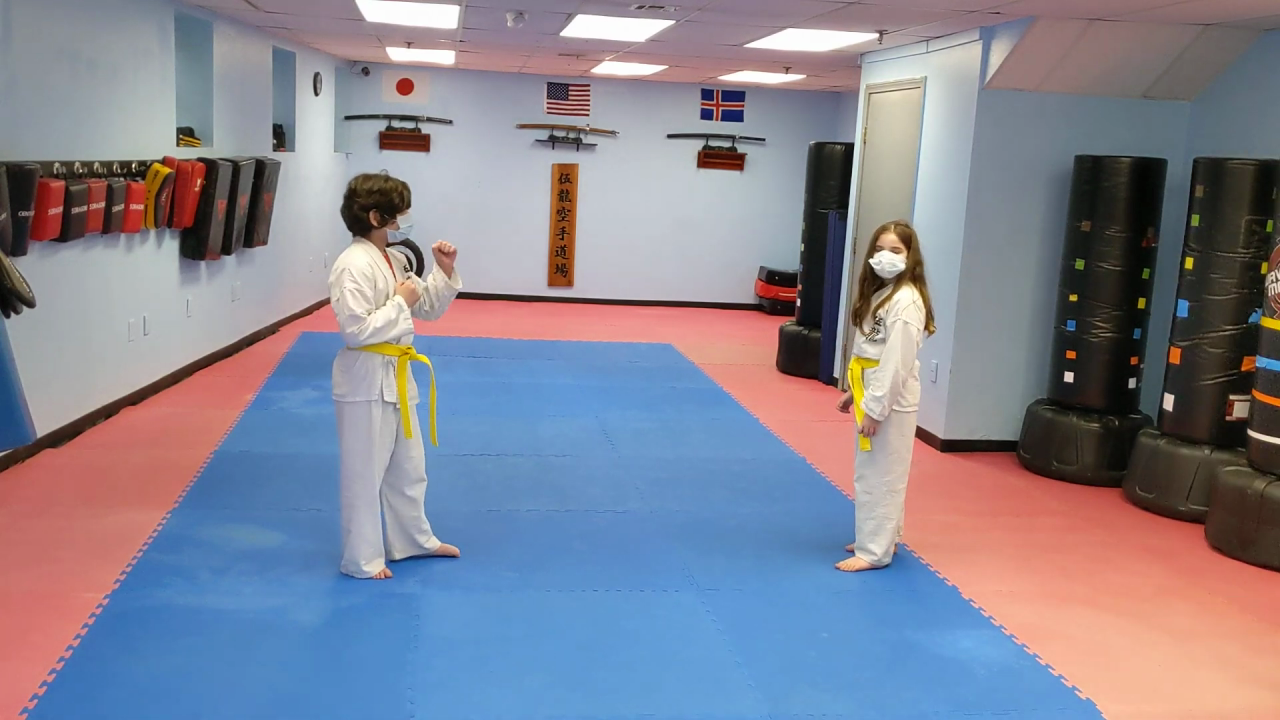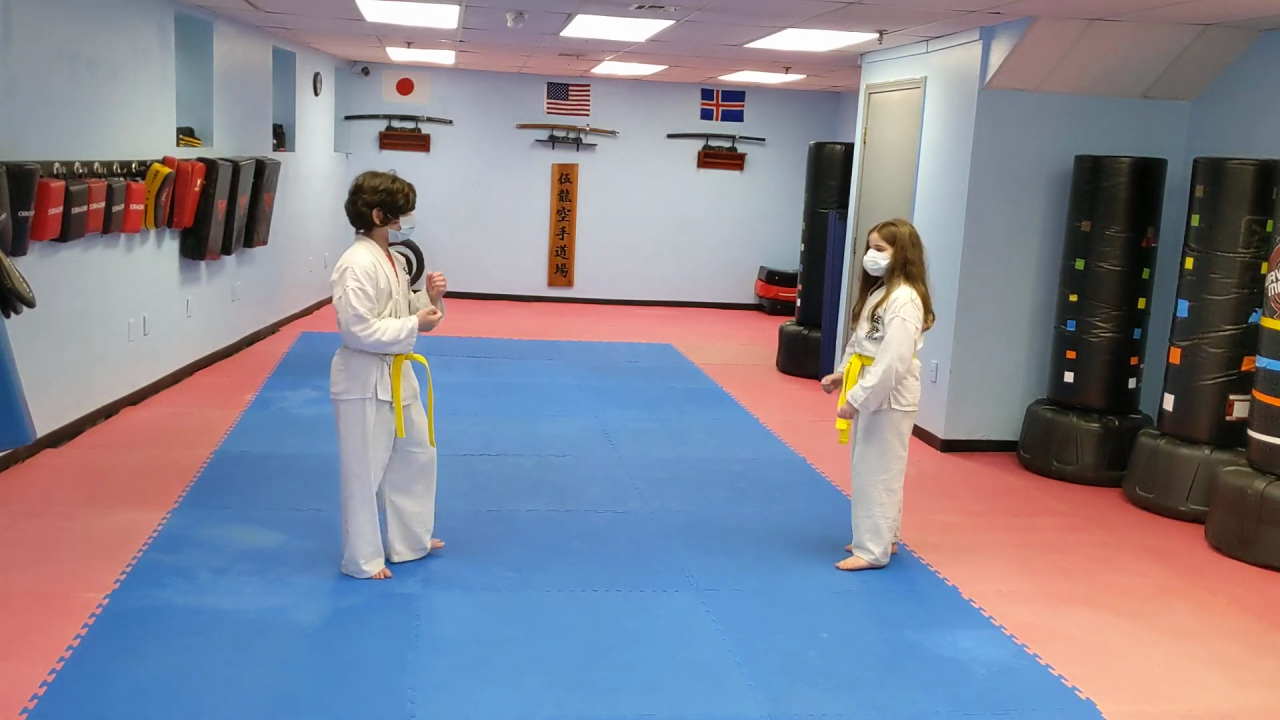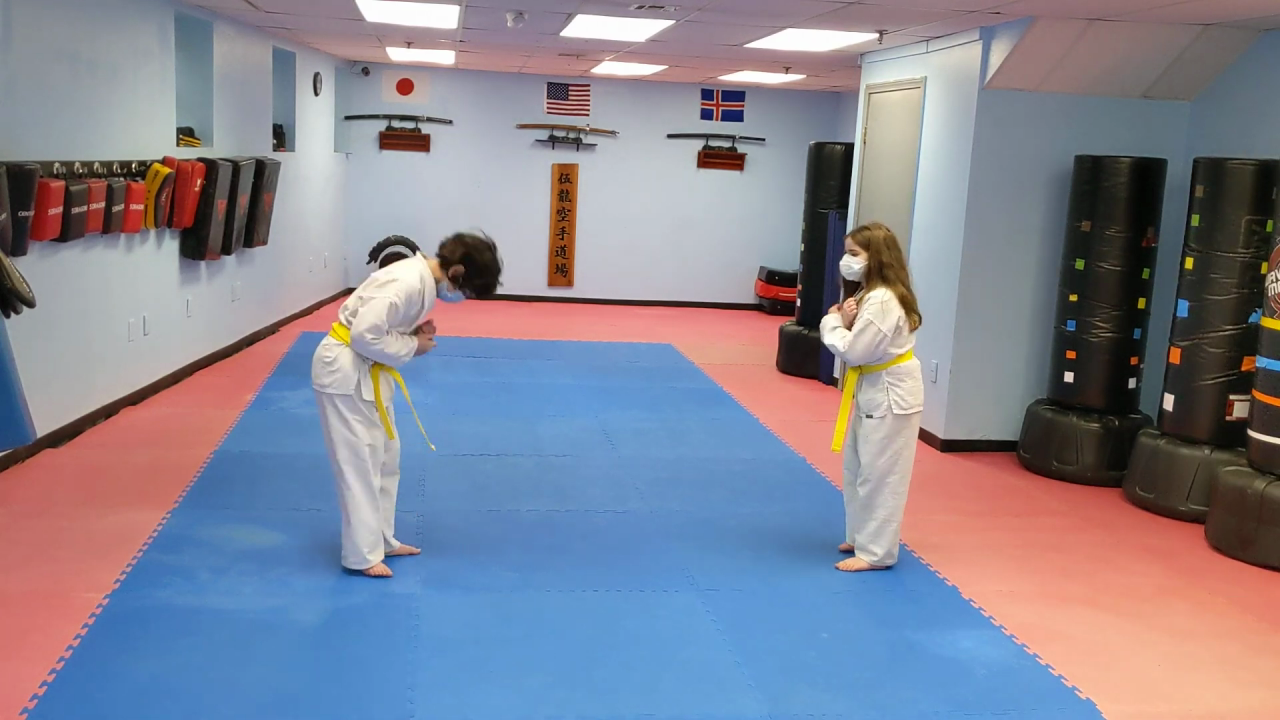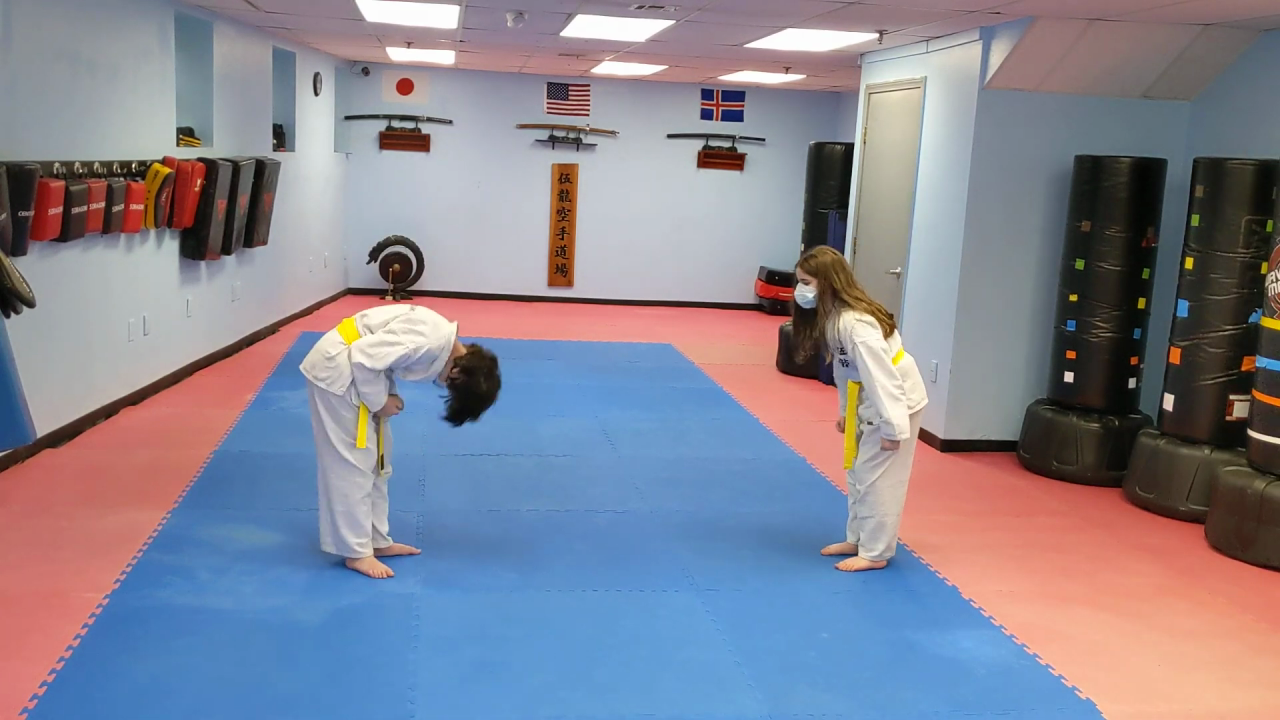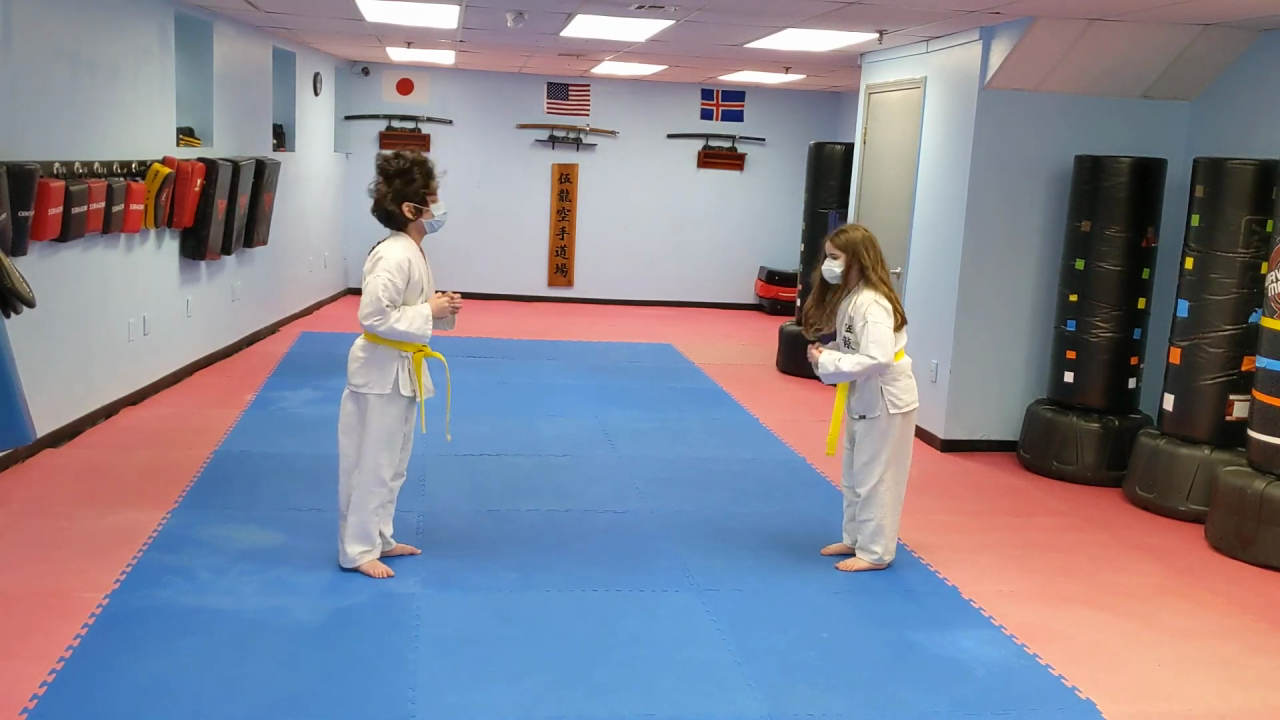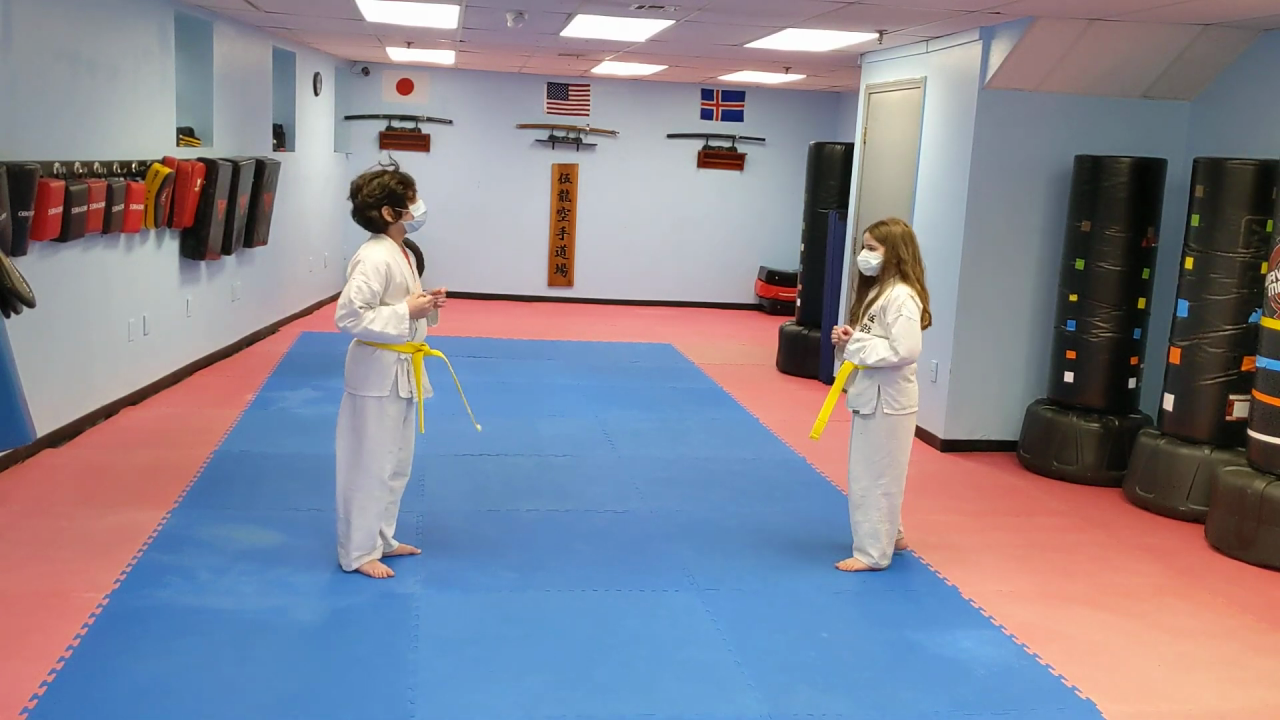
dt=0.4s
person 1, frame 1
left shoulder: (392, 261)
right shoulder: (354, 265)
left elbow: (429, 307)
right elbow: (356, 329)
left wrist: (445, 272)
right wrist: (399, 303)
left hip: (395, 376)
right hip: (366, 379)
left knee: (406, 465)
right knee: (364, 472)
left ankle: (414, 539)
right ankle: (362, 558)
person 1, frame 2
left shoulder: (391, 259)
right shoulder: (358, 264)
right elbow: (359, 331)
left wrist: (427, 300)
right wrist: (415, 325)
left hip: (395, 375)
right hip: (365, 380)
left knee: (417, 457)
right knee: (364, 471)
left ankle: (410, 540)
right ankle: (362, 559)
person 1, frame 3
left shoulder: (421, 277)
right shoulder: (410, 283)
right elbow: (365, 333)
left wrist: (414, 333)
right wrist: (410, 346)
left hip: (363, 370)
right hip: (344, 370)
left knee: (384, 456)
right knee: (360, 460)
left ankle: (378, 540)
right ankle: (362, 553)
person 1, frame 4
left shoulder: (442, 339)
right shoulder: (430, 341)
right elbow: (365, 358)
left wrist: (386, 396)
right wrist: (381, 401)
left hip: (355, 371)
right hip: (338, 371)
left knee: (374, 458)
right knee: (352, 460)
left ankle: (374, 540)
right ankle: (354, 550)
person 1, frame 5
left shoulder: (413, 252)
right shoulder: (393, 255)
right elbow: (374, 316)
left wrist: (440, 309)
right wrist: (428, 313)
left hip: (400, 371)
right hip: (380, 373)
left knee: (394, 462)
right knee: (371, 462)
left ankle: (379, 538)
right ankle: (358, 549)
person 1, frame 6
left shoulder: (400, 254)
right shoulder: (373, 259)
right elbow: (349, 317)
left wrist: (423, 306)
right wrist: (408, 312)
left hip: (400, 373)
right hip: (377, 374)
left knee: (395, 463)
right knee: (369, 464)
left ankle: (380, 539)
right ankle: (358, 551)
person 2, frame 1
left shoulder: (906, 302)
right shoulder: (877, 292)
left elbow: (896, 364)
left wrist: (875, 409)
right wrist: (854, 393)
left hip: (890, 400)
right hip: (873, 395)
left knee: (882, 476)
right knee: (870, 473)
left ankle: (874, 551)
right ankle: (880, 538)
person 2, frame 2
left shoulder: (905, 301)
right shoulder: (878, 291)
left elbow: (892, 362)
left wrist: (855, 397)
right wrist: (842, 375)
left hip: (889, 397)
right hip: (871, 393)
left knee: (878, 473)
right knee: (868, 471)
left ankle: (873, 550)
right ankle: (881, 537)
person 2, frame 3
left shoulder: (883, 302)
right shoulder: (867, 294)
left elbow: (854, 351)
right elbow: (855, 341)
left wrist: (833, 323)
right wrist: (842, 322)
left hip: (892, 396)
right hip: (870, 393)
left knee: (879, 477)
right knee: (856, 469)
left ankle: (876, 552)
right ankle: (862, 536)
person 2, frame 4
left shoulder: (856, 323)
right shoulder: (831, 316)
left elbow: (884, 377)
left wrist: (895, 429)
right wrist: (845, 408)
left hip: (896, 400)
right hip: (873, 398)
left knee: (877, 476)
right knee: (859, 472)
left ankle: (875, 552)
right ankle: (858, 538)
person 2, frame 5
left shoulder: (871, 303)
right shoulder: (846, 296)
left elbow: (878, 358)
left wrist: (828, 362)
right wrist: (825, 354)
left hip: (886, 398)
right hip: (864, 397)
left knee: (875, 478)
right knee: (854, 474)
left ankle: (874, 552)
right ankle: (854, 539)
person 2, frame 6
left shoulder: (901, 297)
right shoulder: (878, 290)
left elbow: (905, 351)
left wrist: (857, 343)
right wrist: (849, 339)
left hip: (887, 397)
right hip: (871, 393)
left knee: (874, 476)
right knee: (872, 473)
left ankle: (872, 553)
right ankle: (888, 535)
